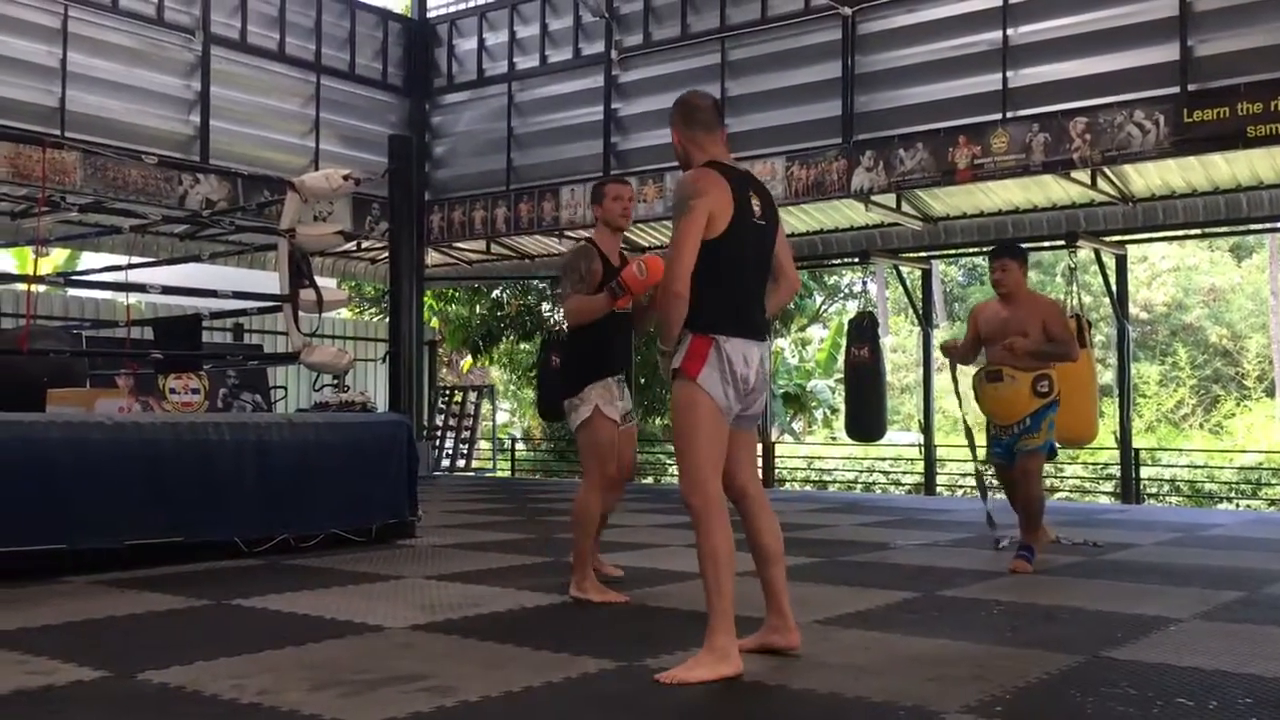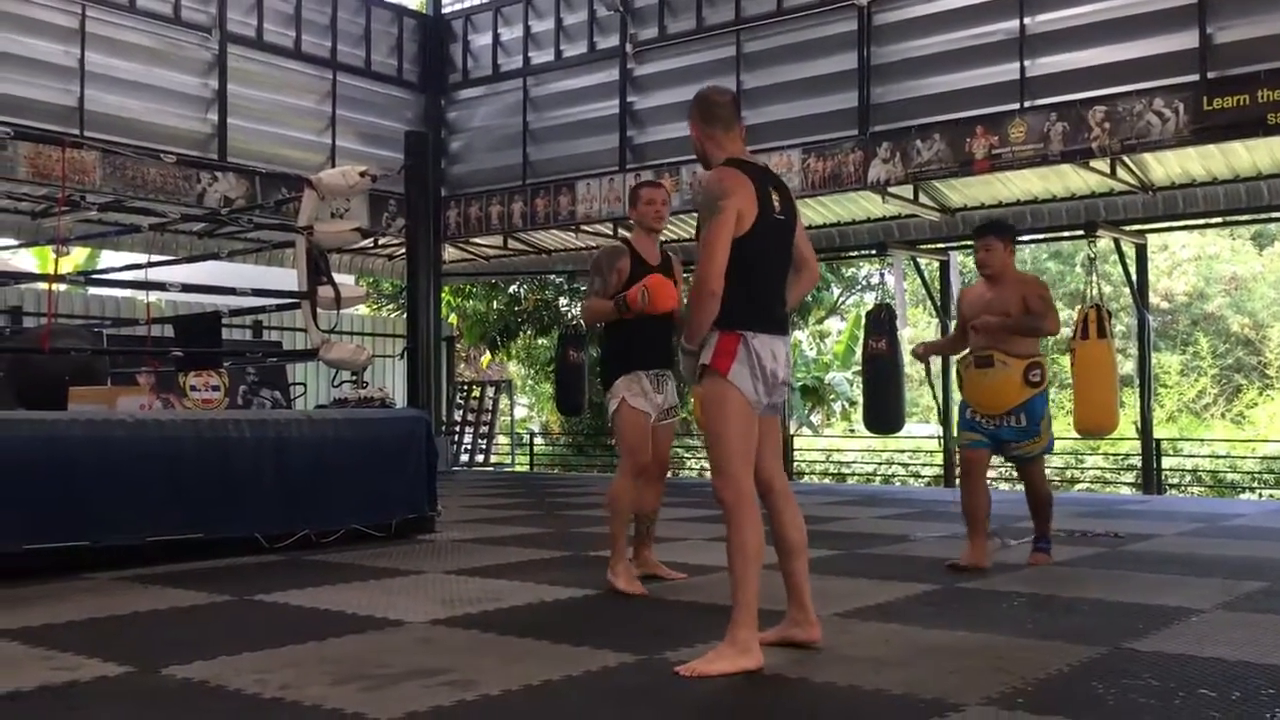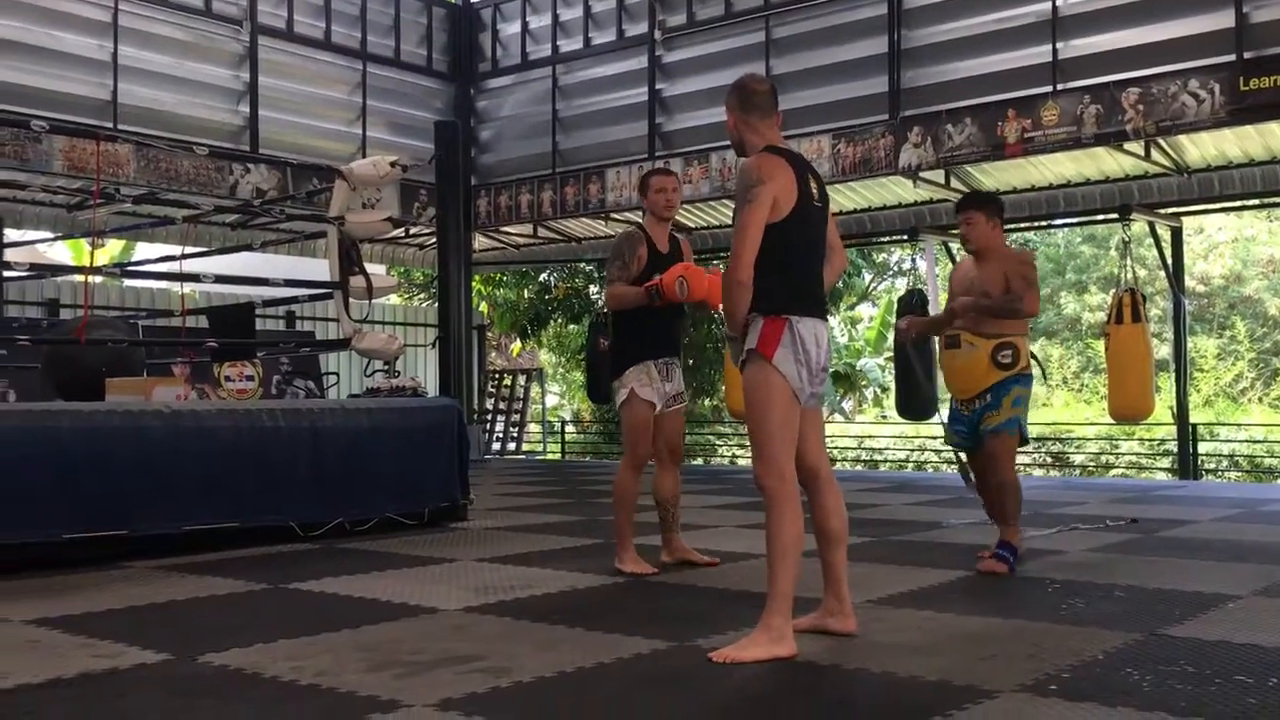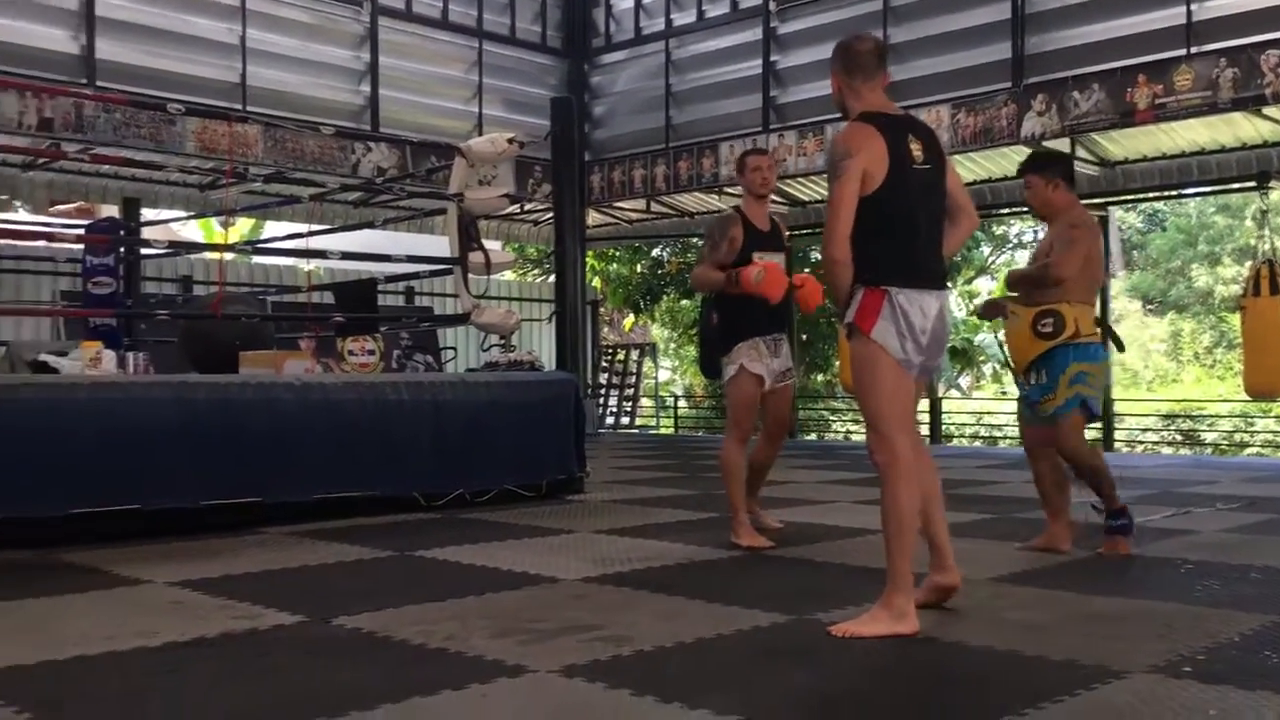
dt=0.5s
person 1, frame 1
left shoulder: (698, 185)
right shoulder: (758, 192)
left elbow: (677, 284)
right elbow: (787, 280)
left wrist: (666, 345)
left hip: (710, 350)
right hip: (752, 352)
left knee: (703, 496)
right knee: (744, 489)
left ankle: (720, 648)
right ankle: (780, 623)
person 1, frame 2
left shoulder: (721, 184)
right shoulder: (775, 186)
left elbow: (710, 283)
right elbow: (807, 269)
left wrist: (689, 345)
left hip: (734, 346)
right hip: (773, 344)
left knee: (734, 490)
right knee: (771, 482)
left ankle: (742, 641)
right ankle: (801, 617)
person 1, frame 3
left shoulder: (759, 170)
right shoulder: (806, 172)
left elbow: (740, 270)
right elbow: (834, 254)
left wrist: (734, 330)
left hip: (777, 332)
right hip: (811, 329)
left knee: (776, 477)
right knee: (814, 471)
left ankle: (776, 627)
right ankle: (837, 605)
person 1, frame 4
left shoulder: (852, 140)
right shoulder: (924, 135)
left elbow: (837, 249)
right elbow: (965, 216)
left wrist: (843, 304)
left hip: (885, 303)
right hip: (932, 300)
left knee: (890, 450)
right knee: (905, 439)
left ankle: (898, 605)
right ankle: (942, 564)
person 2, frame 1
left shoulder: (623, 260)
right shoulder: (584, 256)
right elbow: (573, 313)
left wrist: (654, 301)
right wrist: (619, 288)
left hip: (615, 378)
right hip: (589, 380)
left knee: (622, 471)
right knee: (600, 475)
left ankle: (590, 552)
right ankle: (582, 578)
person 2, frame 2
left shoulder: (671, 262)
right shoulder: (615, 256)
left elbow: (678, 318)
right elbow: (589, 311)
right wrist: (627, 302)
left hip: (663, 373)
right hip: (627, 373)
left knee: (658, 468)
right knee: (635, 462)
left ankle: (643, 556)
right ankle: (617, 562)
person 2, frame 3
left shoulder: (681, 247)
right shoulder: (630, 242)
right elbow: (612, 297)
right wrist: (655, 290)
left hip: (669, 363)
right hip: (635, 363)
left knee: (670, 455)
right knee: (636, 457)
left ankle: (672, 545)
right ankle: (624, 550)
person 2, frame 4
left shoulder: (779, 228)
right shoulder: (728, 224)
right elbow: (699, 277)
left wrist: (799, 288)
right wrist: (739, 279)
left hip: (777, 338)
right hip: (743, 340)
left knee: (778, 428)
right knee: (740, 431)
left ankle: (749, 500)
right ankle: (740, 523)
person 3, frame 1
left shoulder: (1045, 307)
right shoulder: (981, 312)
left elbow: (1071, 351)
right elbow: (970, 352)
left wrist: (1030, 347)
right wrist: (953, 350)
left hip: (1035, 404)
right hip: (998, 407)
left knee: (1028, 472)
right knee: (1008, 478)
left ankle: (1026, 547)
right ankle: (1038, 529)
person 3, frame 2
left shoulder: (1030, 286)
right shoulder: (968, 295)
left elbow: (1050, 324)
right elbow: (960, 339)
left wrist: (1000, 324)
right wrist: (930, 348)
left hip: (1021, 395)
right hip: (977, 396)
left knee: (1032, 472)
right knee: (970, 467)
left ankle: (1042, 538)
right ankle: (978, 549)
person 3, frame 3
left shoulder: (1016, 262)
right shoulder: (960, 269)
left elbow: (1028, 305)
left wrist: (976, 303)
right wrist: (918, 324)
left hip: (1004, 378)
right hip: (967, 382)
left knee: (999, 457)
right knee: (979, 464)
left ankle: (1008, 546)
right ankle: (1007, 532)
person 3, frame 4
left shoulder: (1076, 225)
right shoulder: (1057, 229)
left elbow: (1059, 272)
left wrist: (1019, 277)
right wrist: (1007, 305)
left hip: (1068, 349)
right hip: (1047, 352)
left knee: (1065, 439)
right knee: (1037, 441)
left ankle: (1116, 513)
right ankle: (1058, 530)
